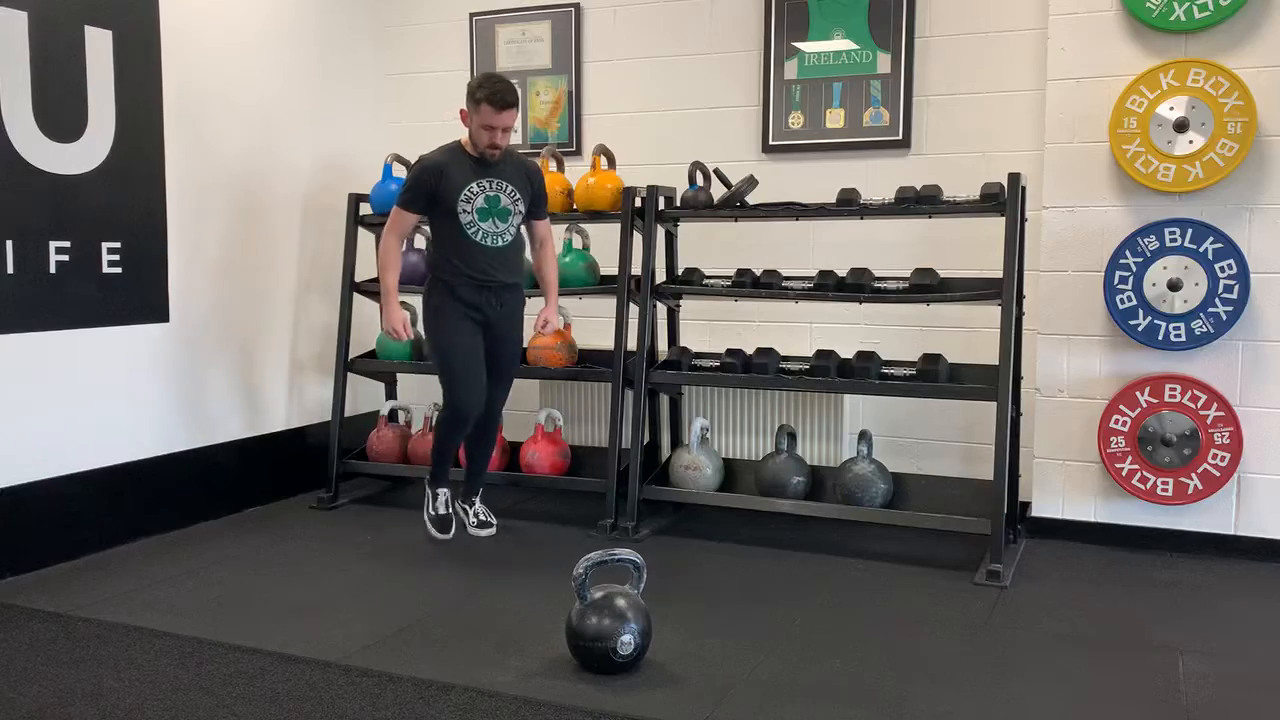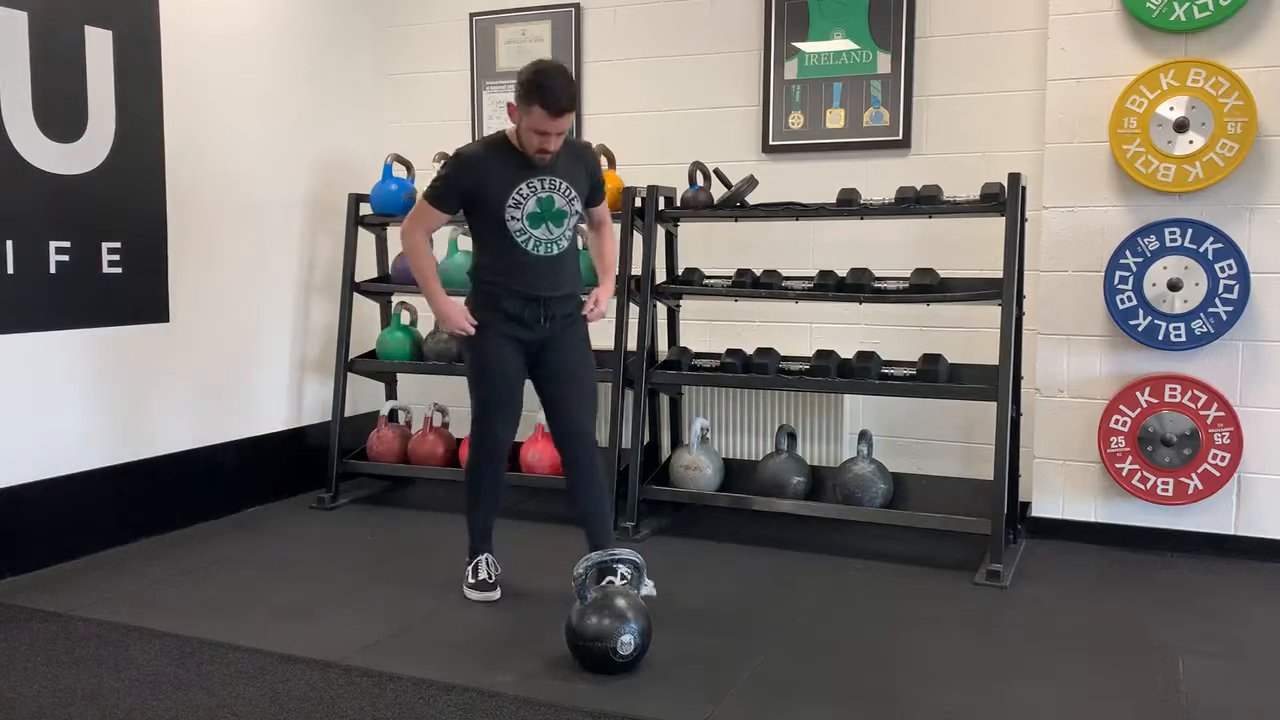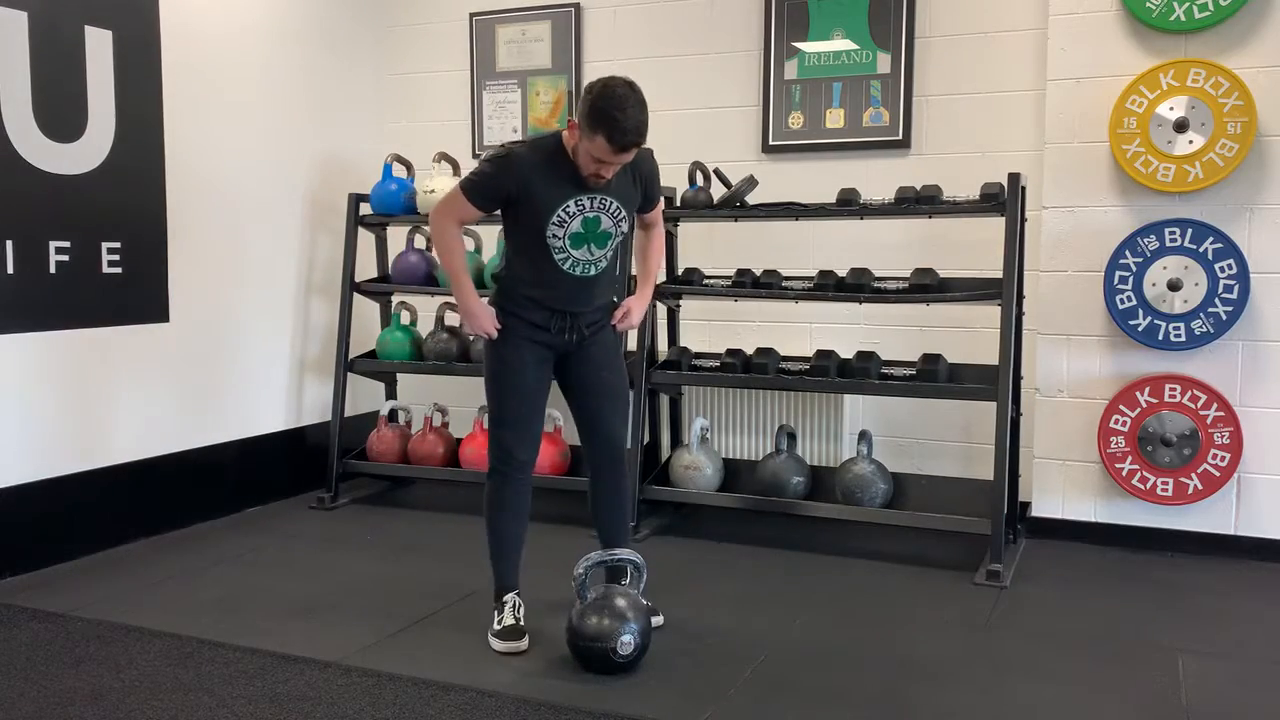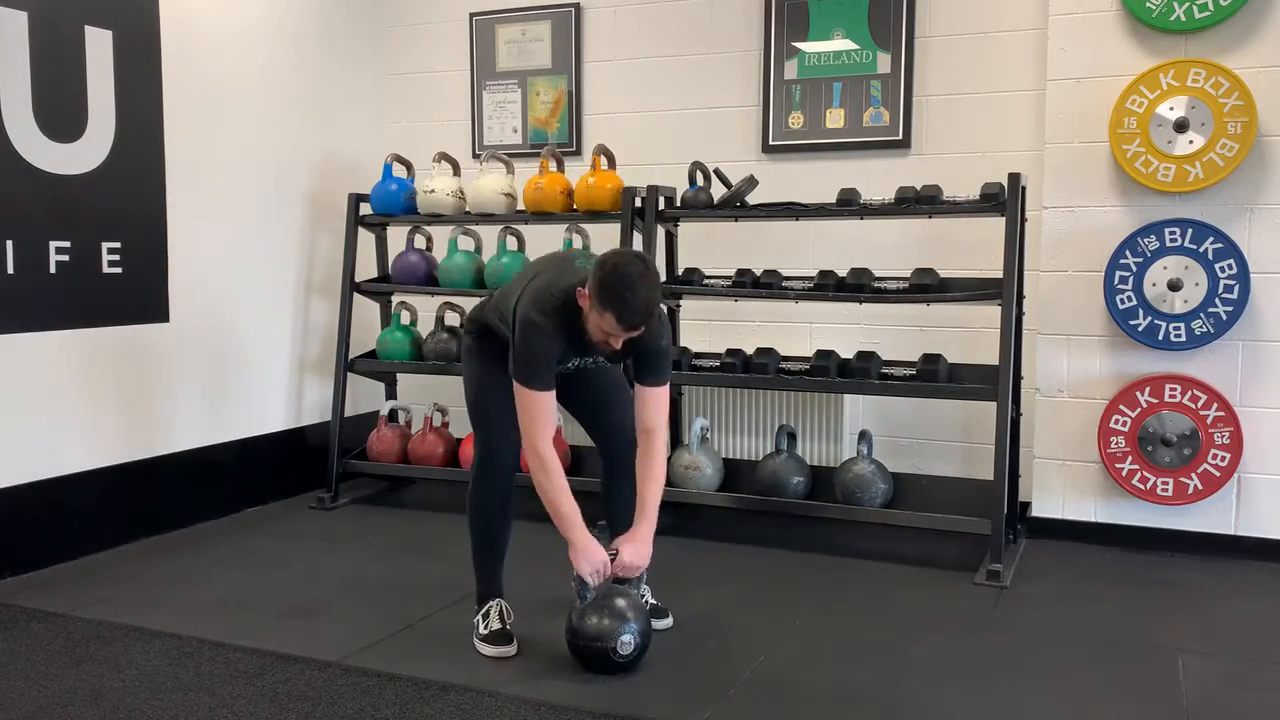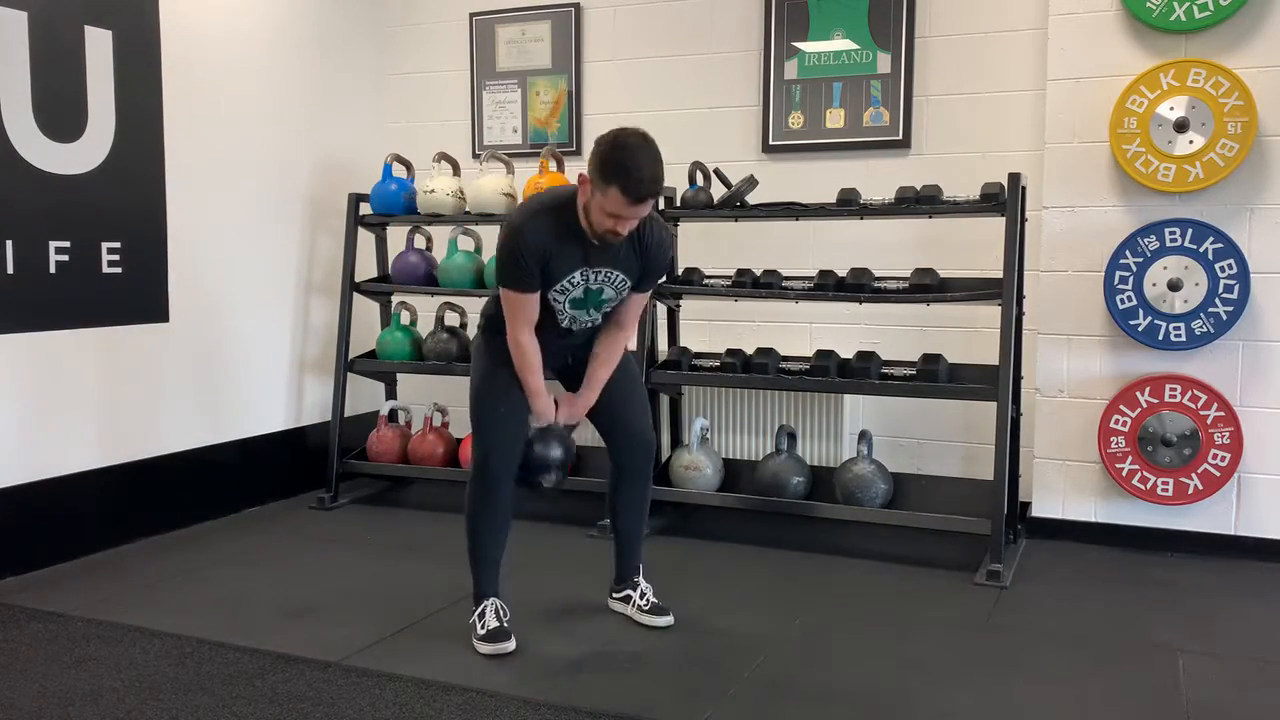
dt=0.7s
person 1, frame 1
left shoulder: (526, 172)
right shoulder: (435, 168)
left elbow: (542, 241)
right elbow: (393, 236)
left wrist: (551, 301)
right wrist: (390, 303)
left hip: (506, 306)
right hip: (452, 304)
left knee: (490, 410)
right knee: (465, 402)
left ankle: (470, 496)
right ankle: (438, 483)
person 1, frame 2
left shoulder: (583, 161)
right shoulder: (475, 164)
left elbow: (601, 224)
right elbow: (415, 230)
left wrist: (606, 286)
right wrist: (440, 302)
left hip: (563, 320)
right hip: (497, 323)
left knee: (580, 440)
right knee: (492, 442)
left ankle: (607, 565)
right ankle: (481, 556)
person 1, frame 3
left shoulder: (640, 169)
right shoulder: (519, 164)
left elbow: (652, 225)
right elbow: (444, 218)
left wrist: (643, 294)
right wrist: (469, 301)
left hip: (596, 327)
right hip: (522, 329)
left knee: (610, 454)
right knee: (513, 460)
left ankle: (619, 580)
right ankle: (507, 598)
person 1, frame 4
left shoulder: (650, 328)
right shoulder: (542, 315)
left elbow: (652, 435)
right elbow: (539, 447)
left wrist: (643, 532)
right wrist: (579, 540)
left hip: (578, 355)
right hip: (496, 343)
left knee: (624, 442)
right knee: (498, 455)
left ankle: (625, 577)
right ankle: (490, 603)
person 1, frame 5
left shoulder: (654, 240)
right shoulder: (532, 227)
left elbow: (622, 325)
right elbow: (521, 331)
left wrist: (584, 400)
right wrist: (540, 405)
left hip: (593, 338)
right hip: (512, 335)
left knee: (637, 444)
right knee: (496, 460)
left ankle: (627, 583)
right ankle: (486, 602)
